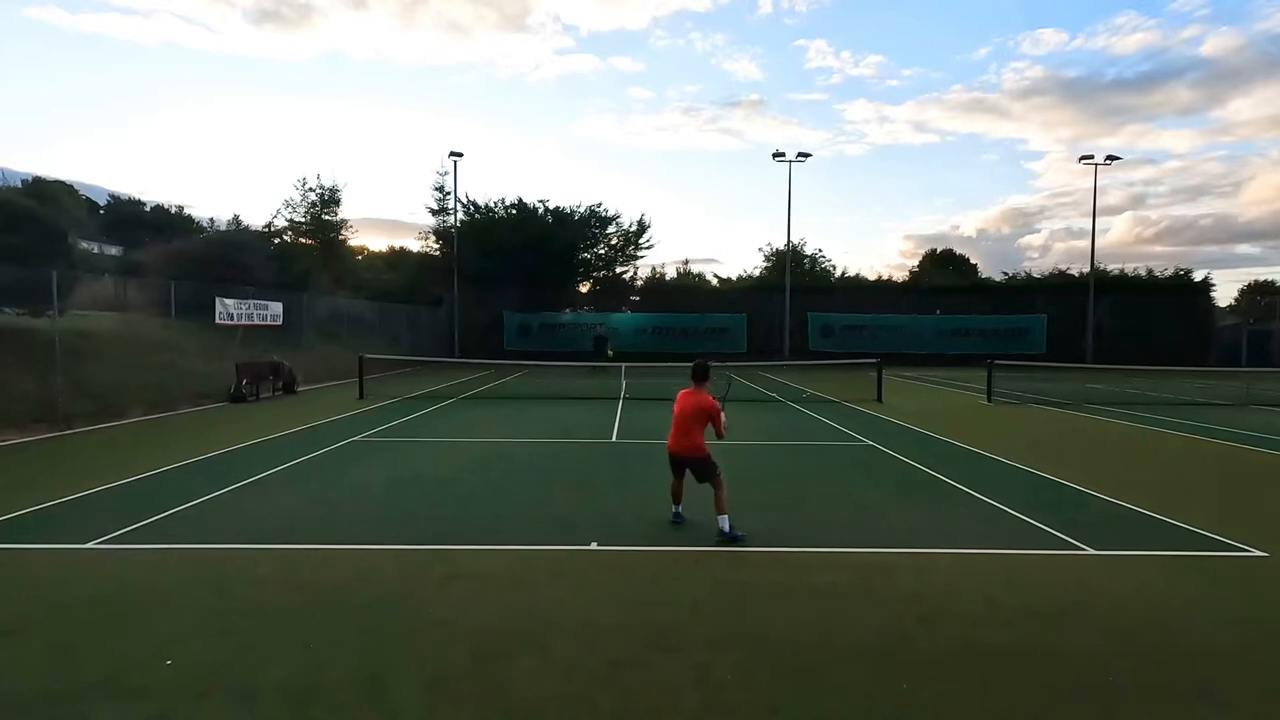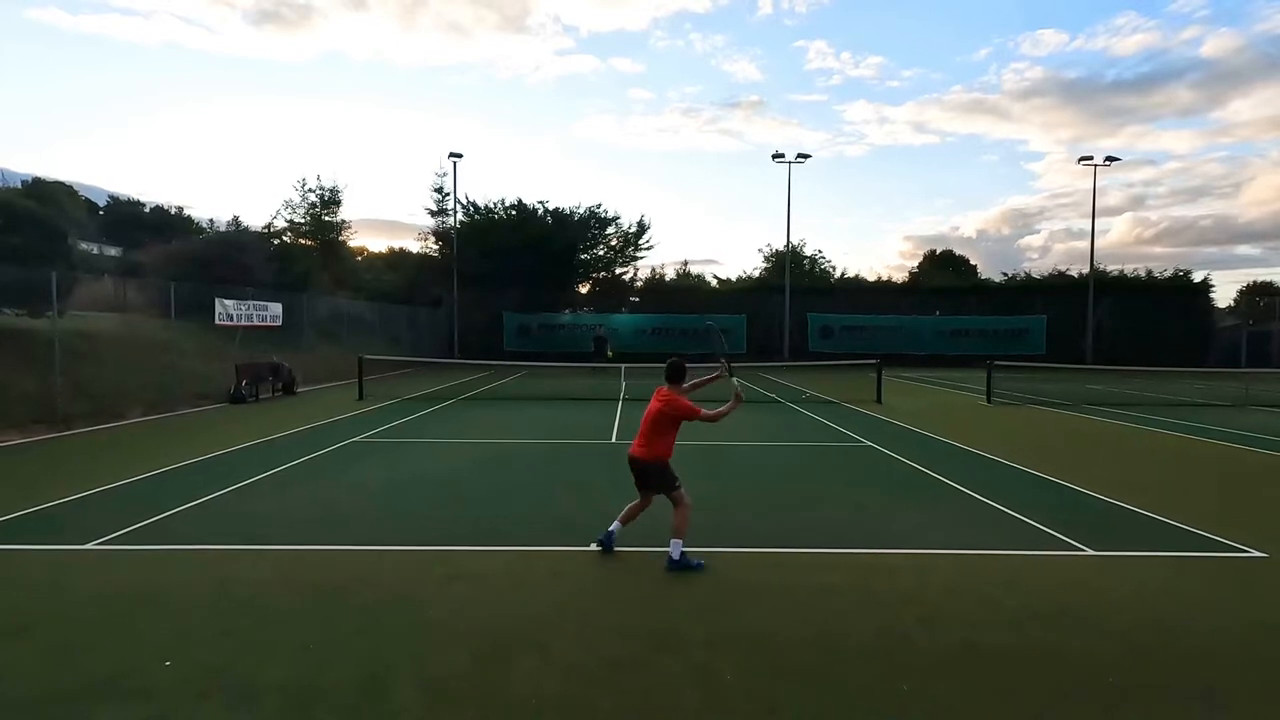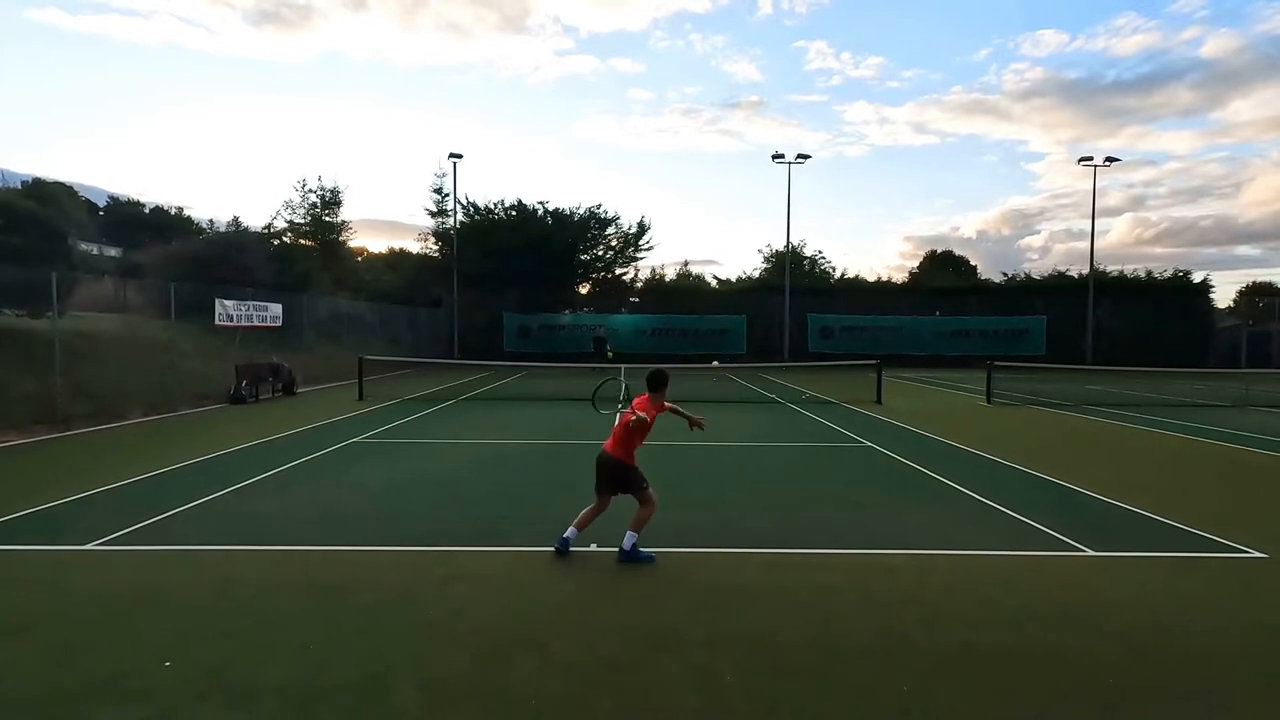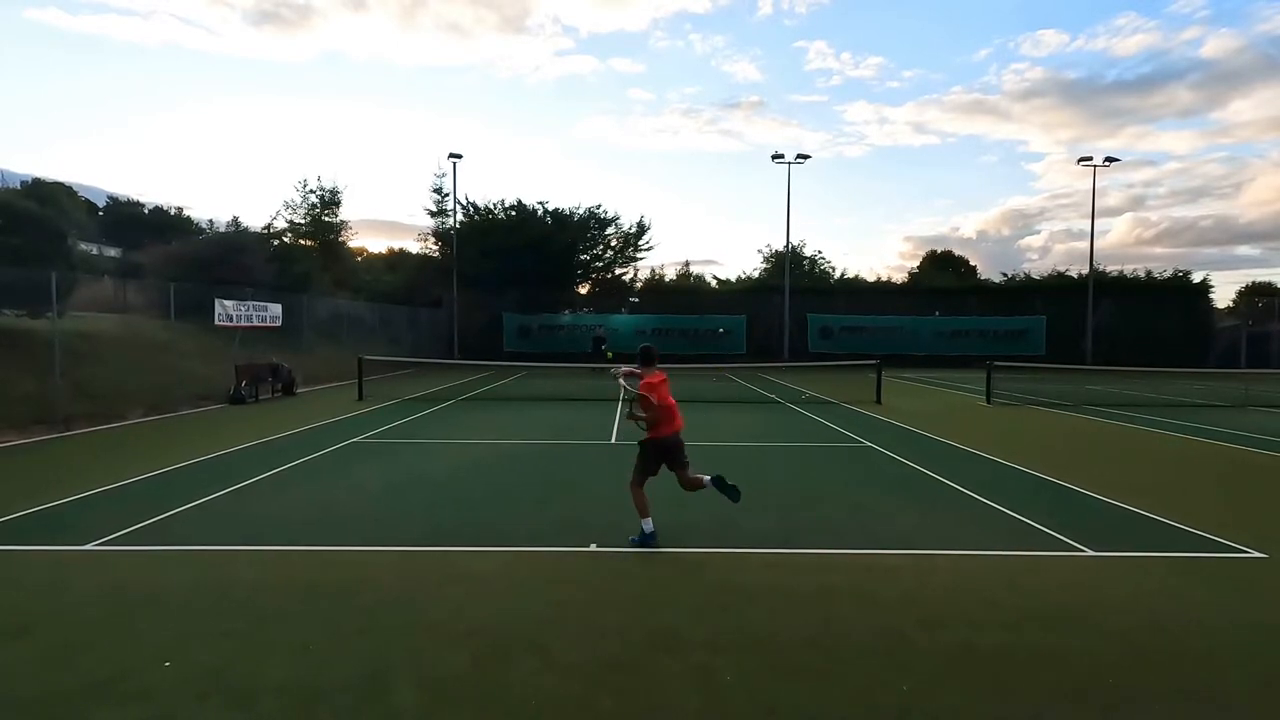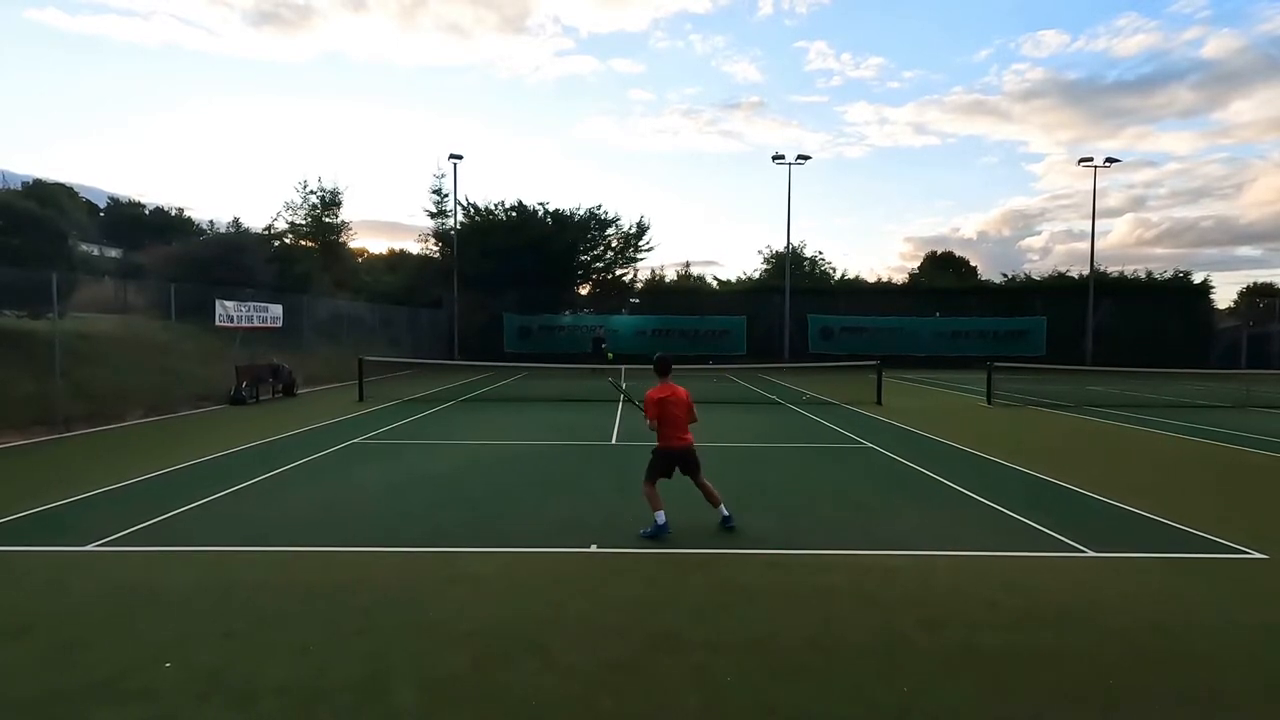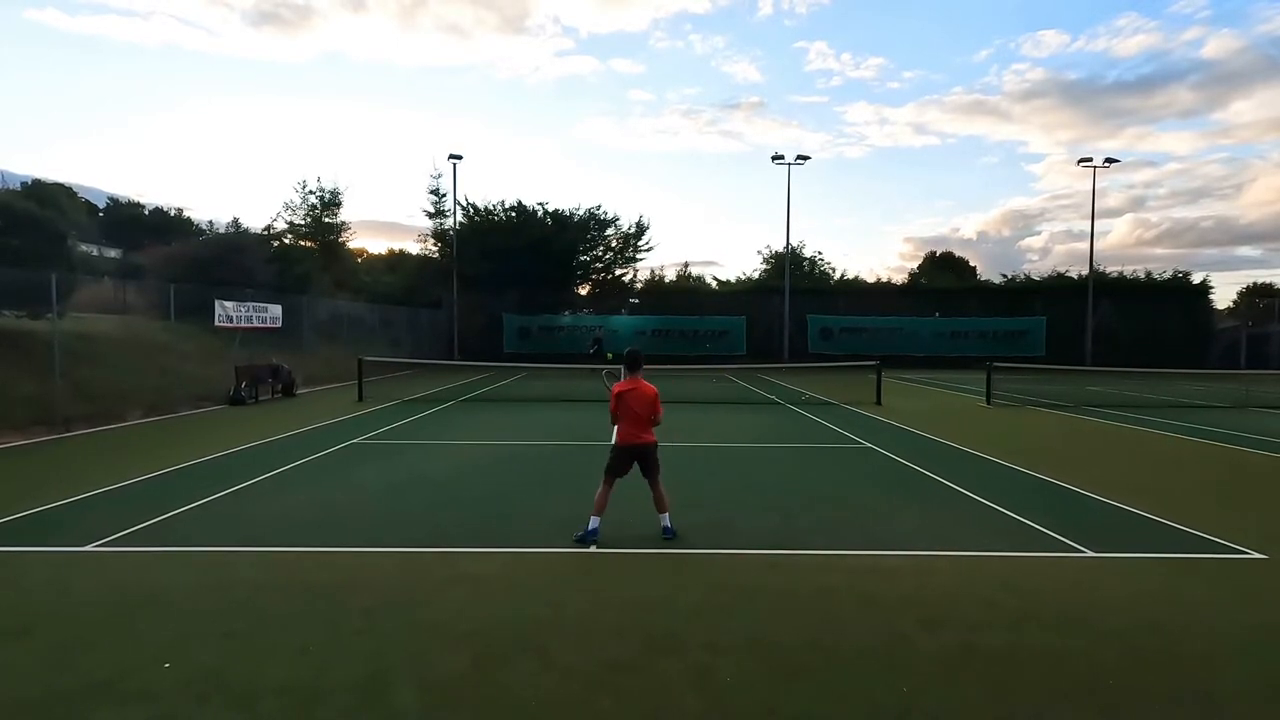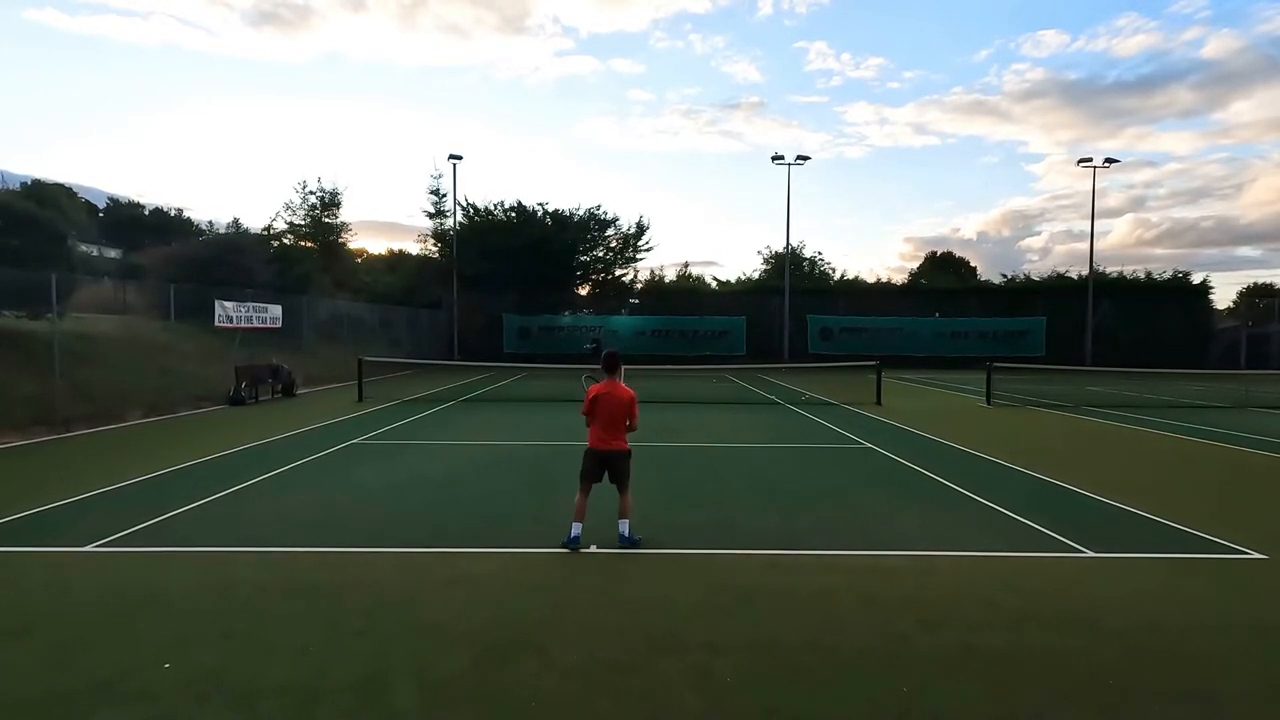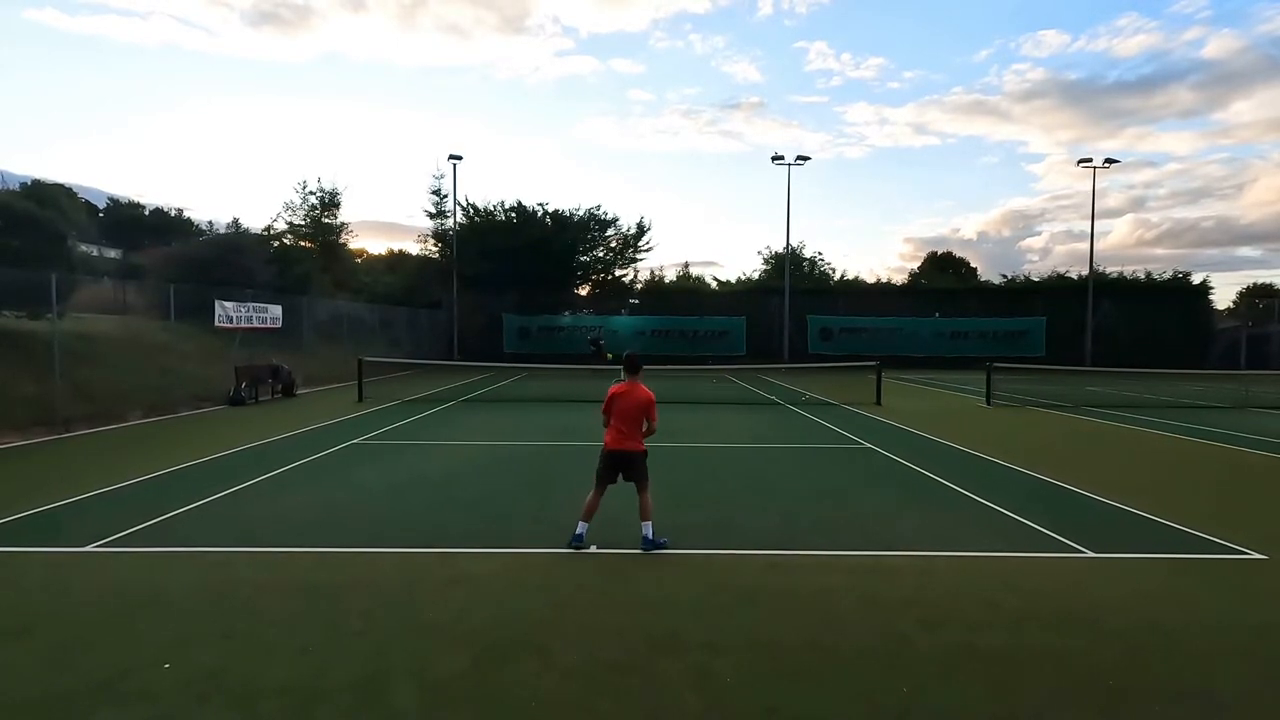
dt=0.5s
person 1, frame 1
left shoulder: (681, 395)
right shoulder: (711, 404)
right elbow: (720, 436)
right wrist: (723, 423)
left hip: (674, 450)
right hip: (696, 452)
left knee: (678, 476)
right knee: (718, 485)
left ankle: (676, 512)
right ankle: (725, 529)
person 1, frame 2
left shoulder: (660, 393)
right shoulder: (678, 404)
left elbow: (686, 388)
right elbow: (712, 417)
left wrist: (716, 376)
right wrist: (735, 403)
left hip: (636, 457)
right hip: (653, 461)
left knee: (645, 500)
right knee: (683, 504)
left ankle: (608, 535)
right ankle: (676, 556)
person 1, frame 3
left shoulder: (649, 402)
right shoulder: (646, 407)
left elbow: (668, 406)
right elbow: (631, 424)
left wrist: (690, 418)
right wrist: (640, 420)
left hip: (606, 456)
right hip: (619, 462)
left knee: (600, 505)
right knee: (649, 502)
left ankle: (565, 540)
right ankle: (627, 548)
person 1, frame 4
left shoulder: (644, 386)
right shoulder: (661, 377)
left elbow: (654, 416)
right elbow: (644, 374)
left wrist: (635, 416)
right wrist: (627, 371)
left hip: (657, 440)
right hip: (674, 437)
left knee: (636, 484)
right knee: (686, 481)
left ankle: (648, 532)
right ankle: (713, 482)
person 1, frame 5
left shoulder: (651, 396)
right shoulder: (683, 392)
left elbow: (653, 426)
right elbow: (694, 418)
left wrist: (648, 420)
left hip: (667, 449)
right hip: (686, 445)
left knee: (649, 483)
right knee: (700, 481)
left ankle: (661, 523)
right ankle: (725, 516)
person 1, frame 6
left shoulder: (618, 389)
right shoulder: (651, 391)
left elbow: (614, 420)
right elbow: (657, 420)
left hip: (623, 445)
right hip: (647, 444)
left knee: (606, 486)
right knee: (656, 485)
left ankle: (592, 529)
right ankle: (666, 527)
person 1, frame 7
left shoulder: (593, 392)
right shoulder: (629, 395)
left elbow: (588, 422)
right elbow: (633, 426)
left hip: (596, 449)
right hip: (620, 450)
left knee: (583, 492)
right knee: (624, 492)
left ankle: (575, 536)
right ankle: (624, 534)
person 1, frame 8
left shoulder: (614, 391)
right shoulder: (648, 396)
left elbow: (606, 422)
right elbow: (652, 428)
left hip: (611, 448)
right hip: (636, 451)
left knee: (597, 491)
right knee: (643, 491)
left ankle: (579, 535)
right ankle: (648, 537)
